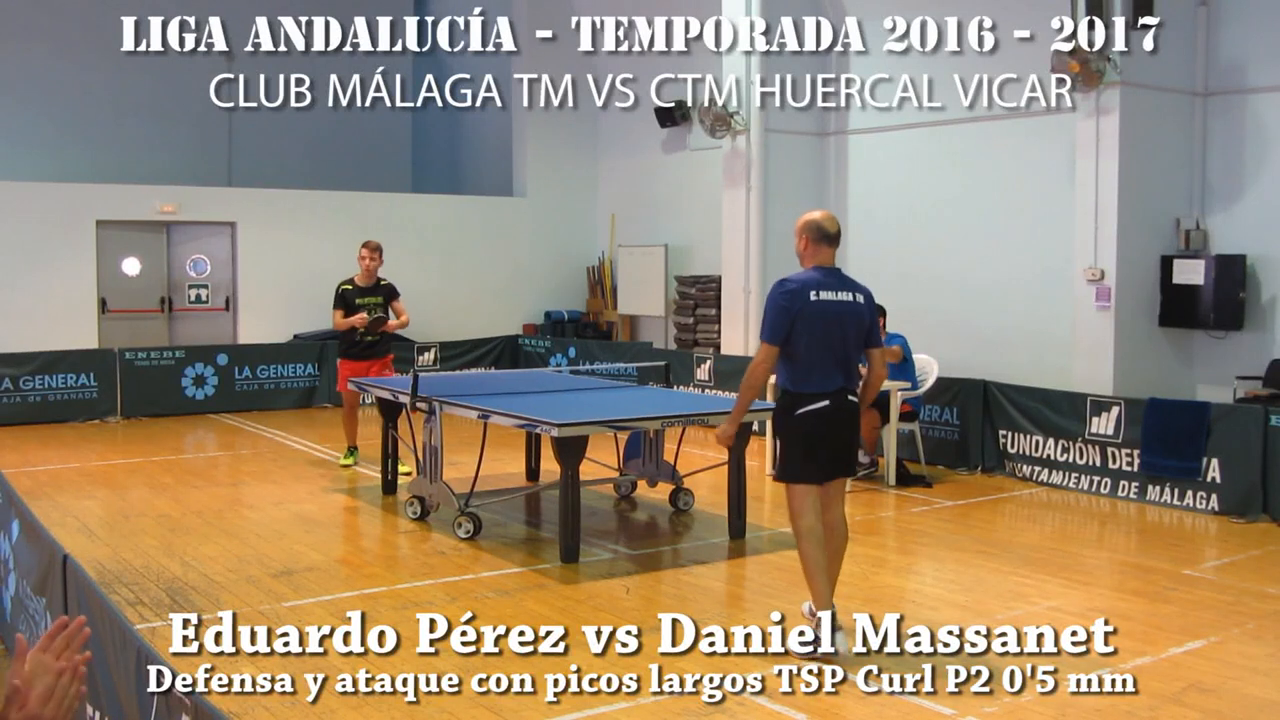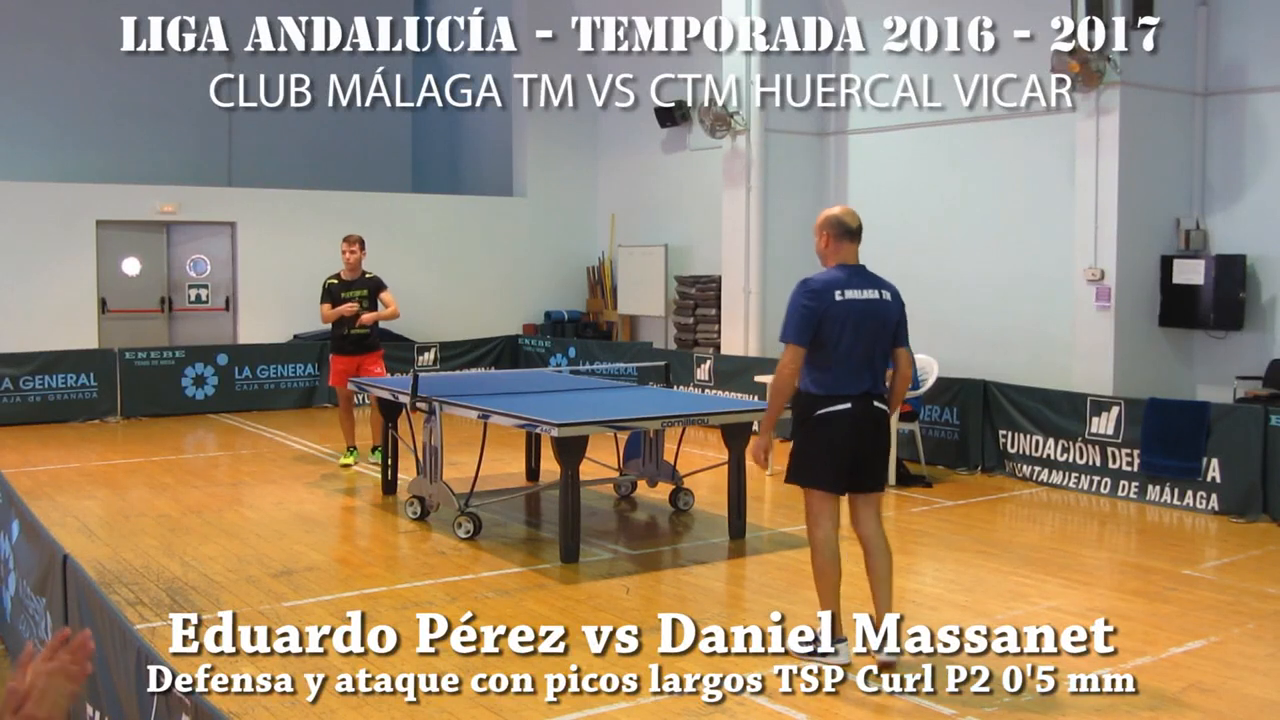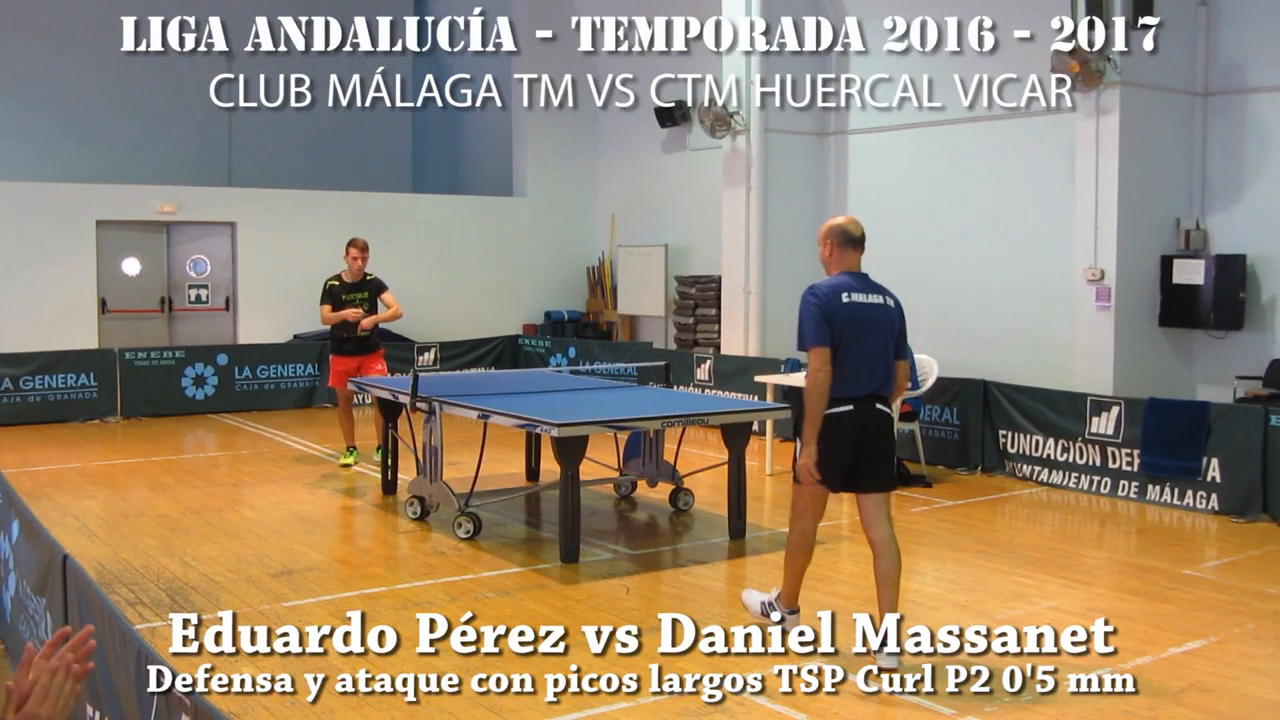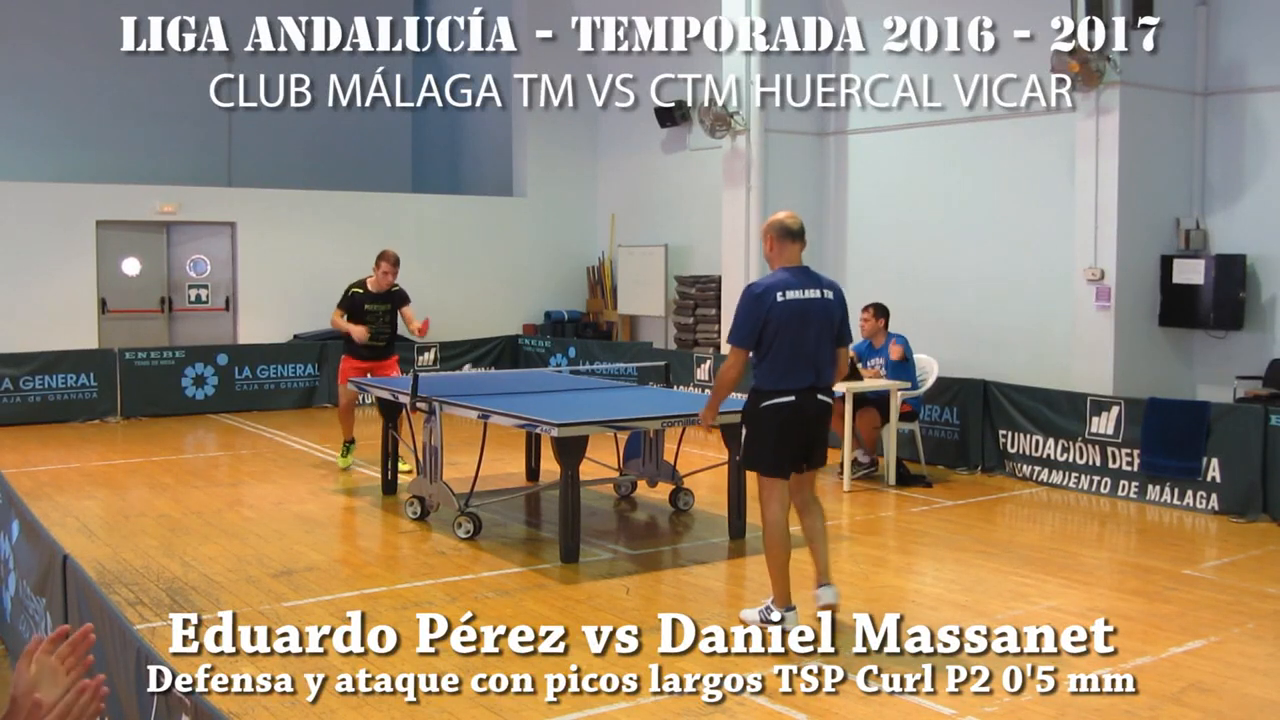
dt=0.5s
person 1, frame 1
left shoulder: (790, 289)
right shoulder: (861, 296)
left elbow: (764, 363)
right elbow: (877, 369)
left wrist: (734, 418)
left hip: (803, 413)
right hip: (843, 411)
left knee: (806, 520)
right knee: (833, 512)
left ankle: (828, 627)
right ankle: (822, 603)
person 1, frame 2
left shoulder: (813, 290)
right shoulder: (889, 293)
left elbow: (790, 368)
right elbow: (904, 370)
left wrist: (765, 430)
left hip: (826, 417)
right hip: (871, 417)
left knee: (823, 526)
right knee: (870, 527)
left ankle: (833, 638)
person 1, frame 3
left shoulder: (821, 296)
right shoulder: (890, 302)
left elbow: (820, 372)
right elbow: (901, 379)
left wrist: (807, 442)
left hip: (833, 418)
right hip: (877, 421)
left knee: (805, 518)
right knee: (880, 529)
left ankle: (785, 605)
person 1, frame 4
left shoulder: (760, 292)
right shoulder: (832, 292)
left elbow: (734, 366)
right elbow: (842, 365)
left wrist: (710, 408)
left hip: (773, 408)
right hip: (817, 407)
left knee: (775, 508)
right knee: (805, 496)
left ankle: (781, 608)
right ankle: (824, 583)
person 2, frame 1
left shoulder: (387, 288)
right shoulder: (344, 289)
left elbow: (405, 318)
right elbow: (336, 324)
left wrist: (395, 325)
right wrist: (352, 321)
left hip: (380, 356)
right hip: (350, 357)
right knee: (350, 406)
right ankle: (351, 450)
person 2, frame 2
left shoulder: (373, 281)
right shoulder: (331, 284)
left elbow: (394, 311)
right elbow: (325, 317)
left wrist: (374, 315)
right wrist: (340, 310)
left hip: (370, 351)
right hip: (341, 353)
left knee: (378, 400)
right knee: (345, 401)
left ankle: (377, 449)
right ankle: (351, 449)
person 2, frame 3
left shoulder: (374, 282)
right shoulder: (331, 285)
left elbow: (397, 311)
right elbow: (324, 318)
left wrist: (373, 319)
right wrist: (344, 314)
left hip: (371, 351)
right hip: (342, 354)
right knee: (345, 402)
left ankle: (382, 448)
right ankle: (351, 449)
person 2, frame 4
left shoulder: (398, 293)
right shoulder: (355, 290)
left elbow: (411, 322)
right elbow: (335, 320)
left wrist: (416, 329)
right wrist: (351, 328)
left hip: (385, 357)
right hip: (355, 356)
right knee: (345, 403)
right ankle: (348, 442)
